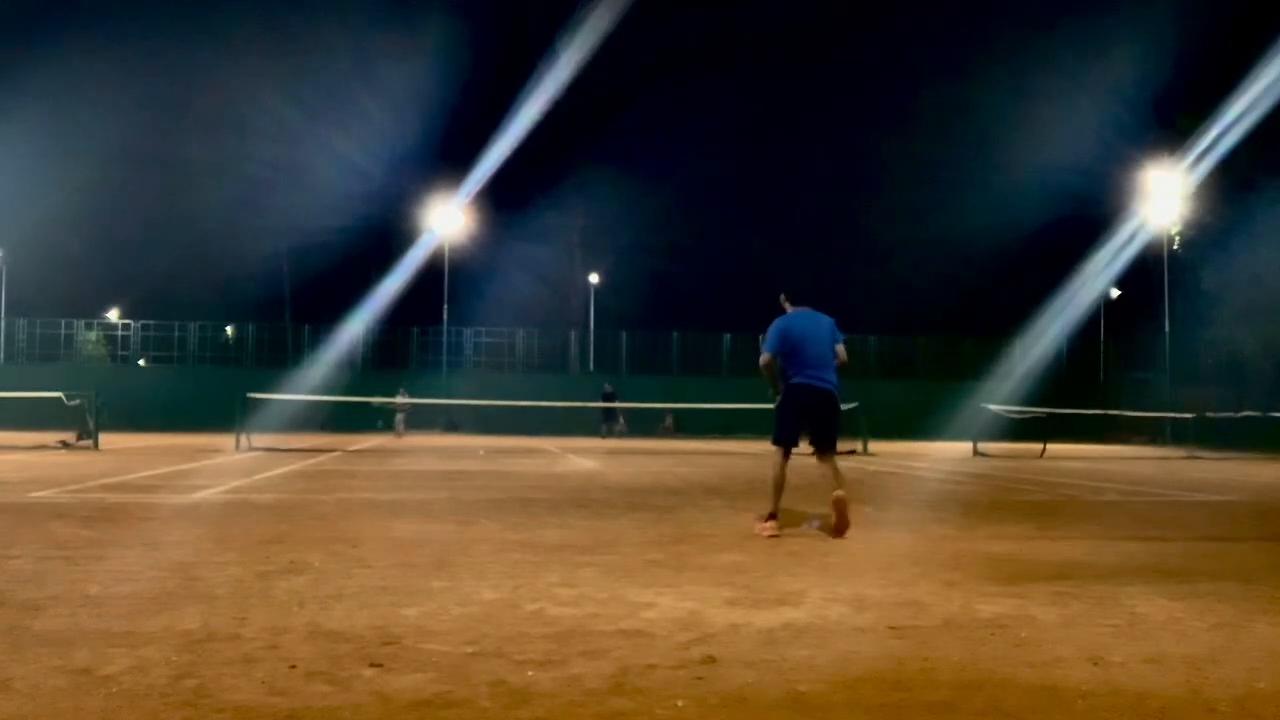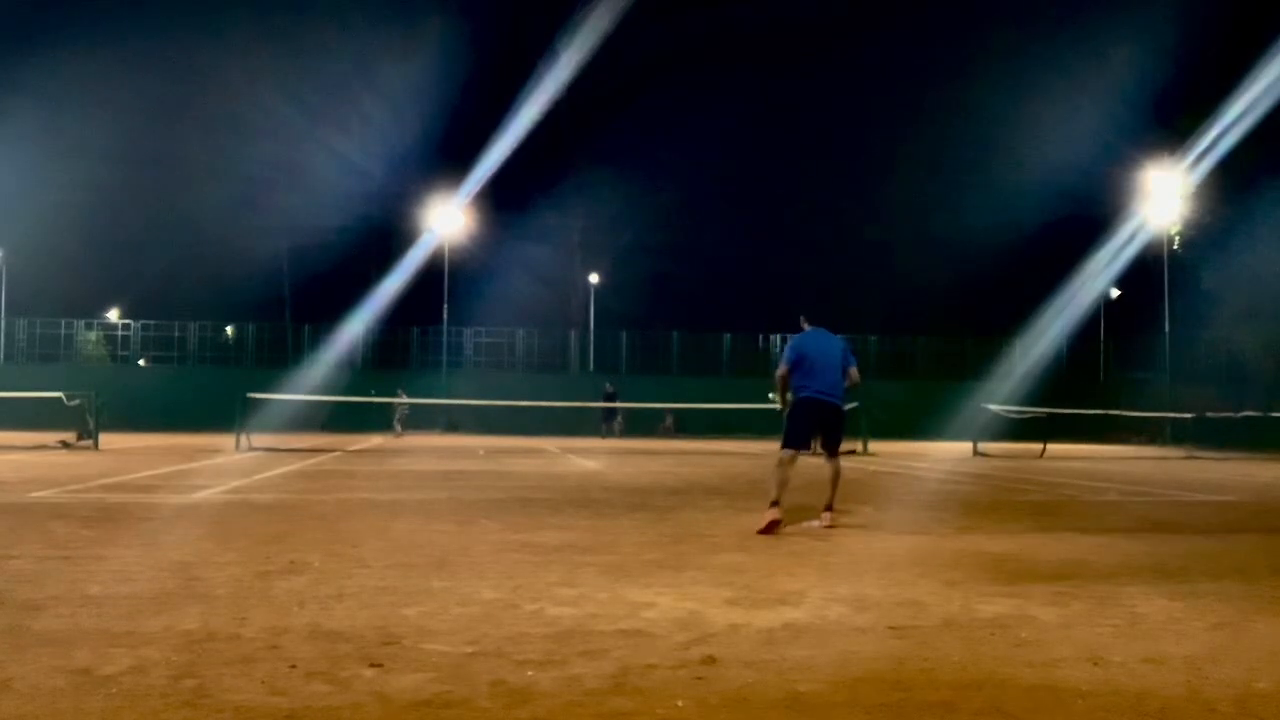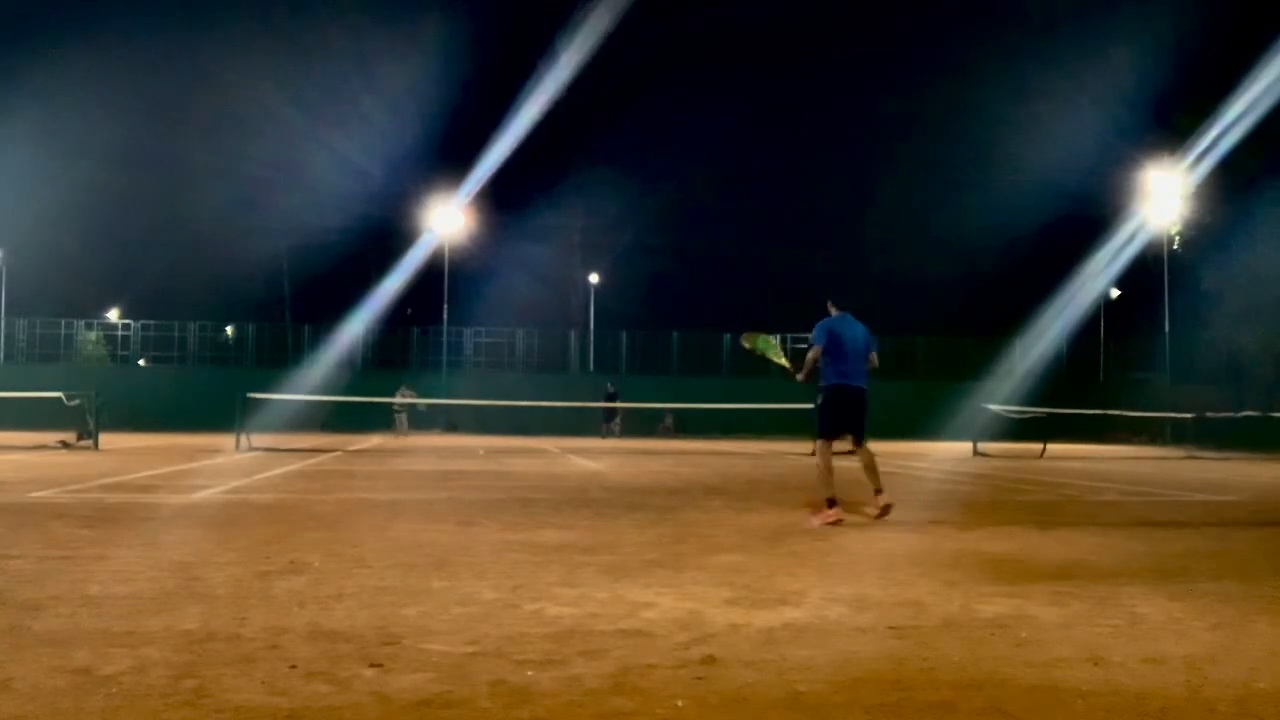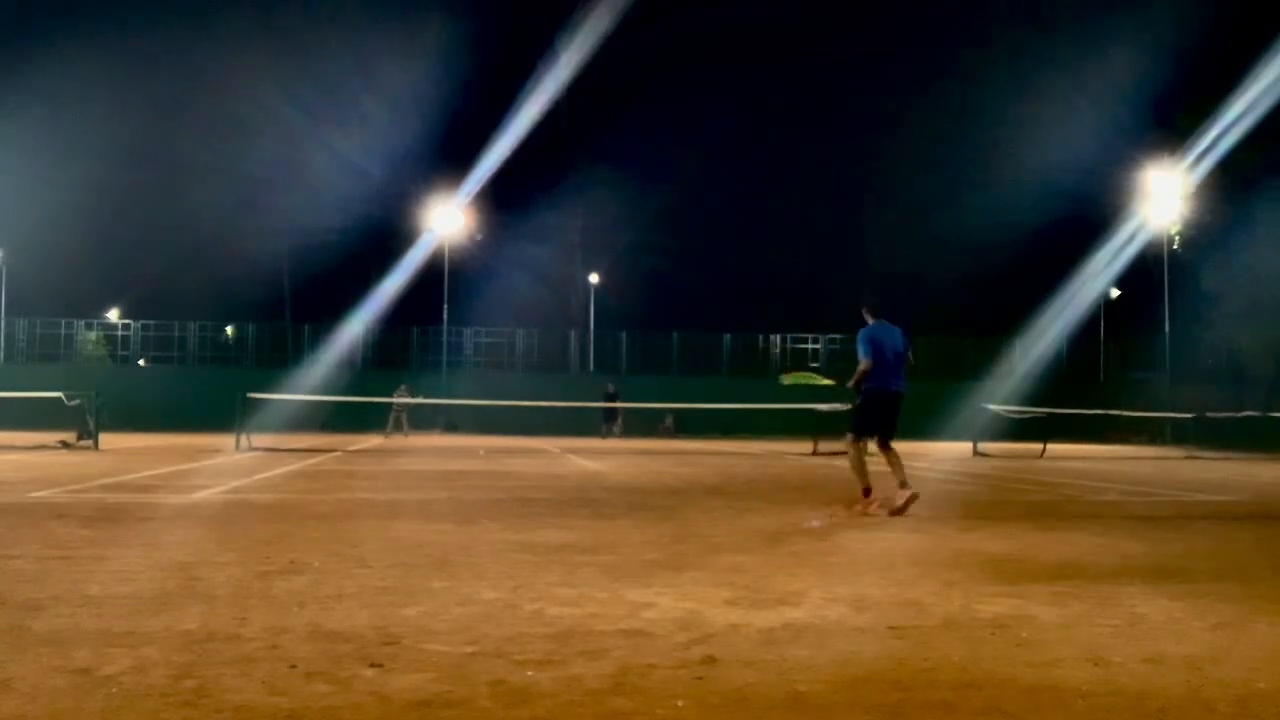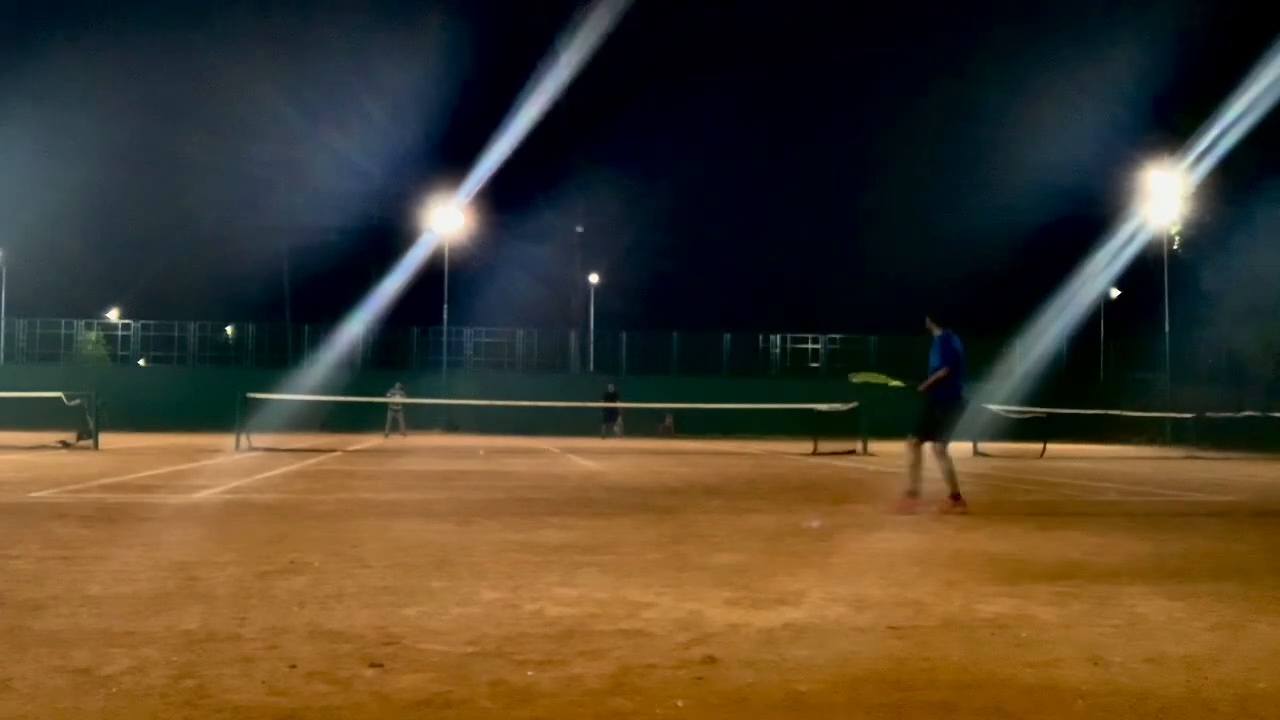
dt=0.4s
person 1, frame 1
left shoulder: (781, 324)
right shoulder: (827, 322)
left elbow: (765, 361)
right elbow: (842, 358)
left wrist: (776, 387)
left hip: (796, 391)
right hip: (827, 394)
left knee: (781, 454)
right knee: (825, 455)
left ankle: (772, 520)
right ankle: (838, 493)
person 1, frame 2
left shoulder: (798, 341)
right shoulder: (839, 343)
left elbow: (782, 373)
right elbow: (854, 378)
left wrist: (783, 400)
left hip: (805, 403)
right hip: (834, 407)
left knee: (785, 458)
right knee: (832, 456)
left ankle: (774, 509)
right ankle: (828, 512)
person 1, frame 3
left shoulder: (825, 326)
right shoulder: (862, 329)
left elbow: (815, 353)
right elbow: (873, 363)
left wrist: (803, 374)
left hip: (834, 390)
right hip: (858, 391)
left knee: (823, 447)
right knee: (860, 445)
left ankle: (832, 508)
right ankle: (880, 496)
person 1, frame 4
left shoulder: (866, 333)
right shoulder: (897, 333)
left elbow: (866, 364)
right elbow: (908, 360)
left wrist: (853, 382)
left hip: (873, 393)
right hip: (895, 393)
left knee: (854, 442)
right knee: (884, 445)
left ankle: (867, 495)
right ankle: (904, 488)
person 1, frame 5
left shoulder: (941, 341)
right shoulder: (952, 339)
left elbow: (944, 371)
left wrist: (925, 386)
right wrist: (931, 384)
left hip: (942, 399)
right hip: (954, 400)
left knee: (914, 443)
right knee: (939, 449)
left ankle: (912, 495)
right ankle: (955, 499)
